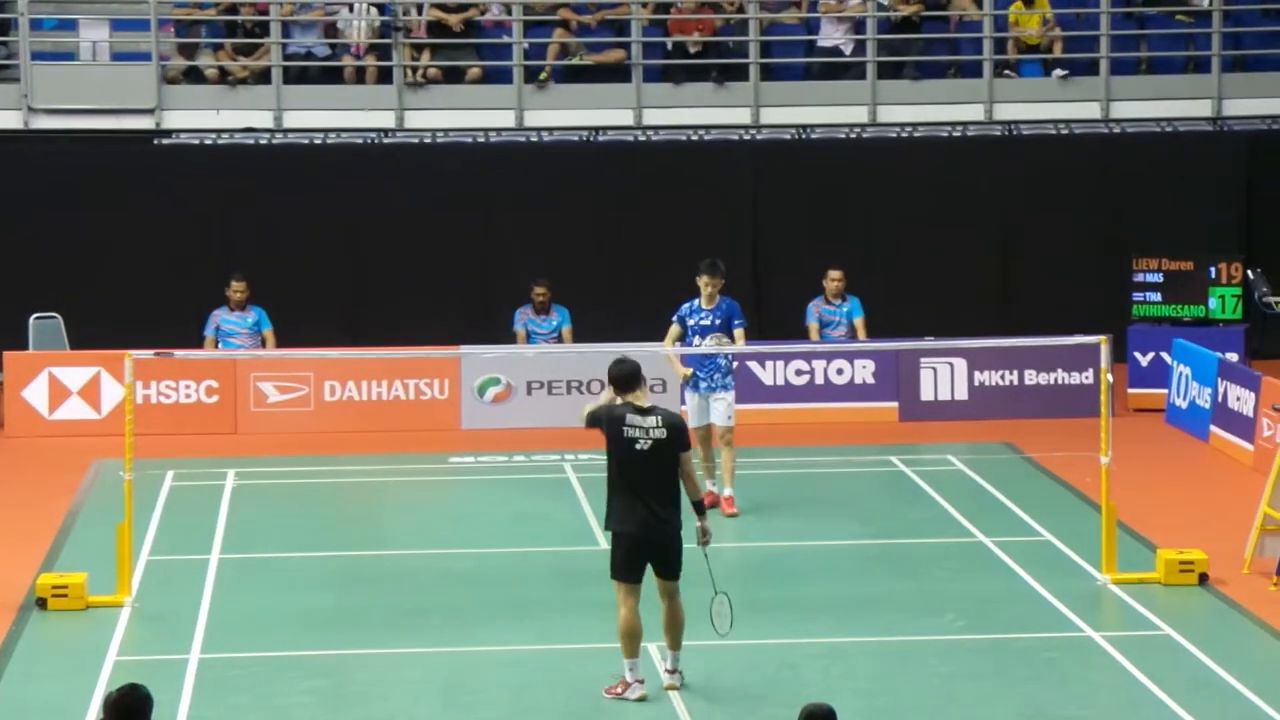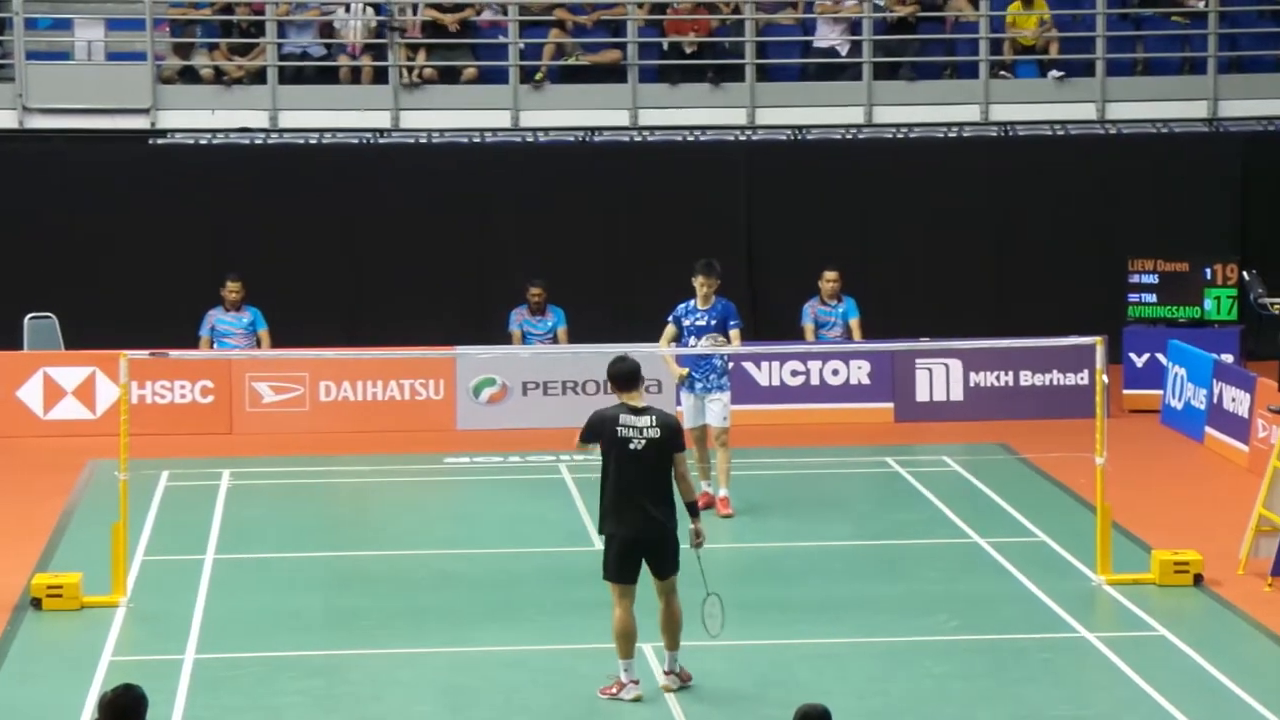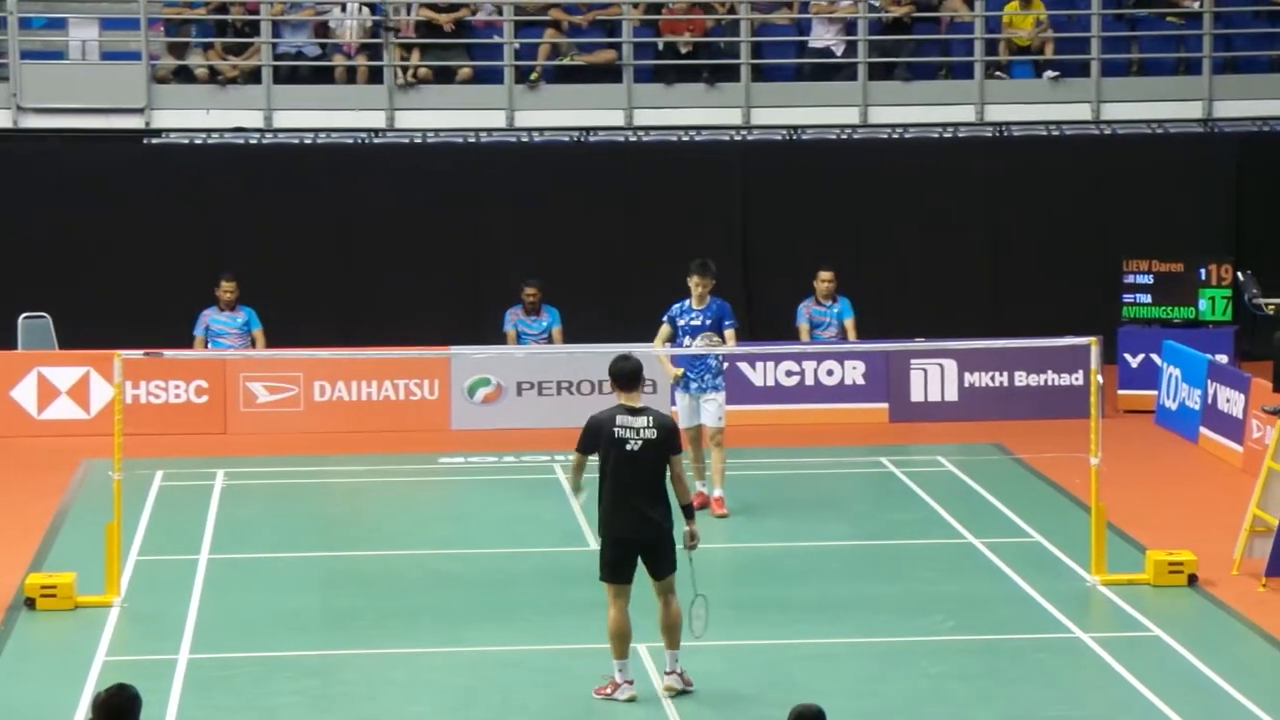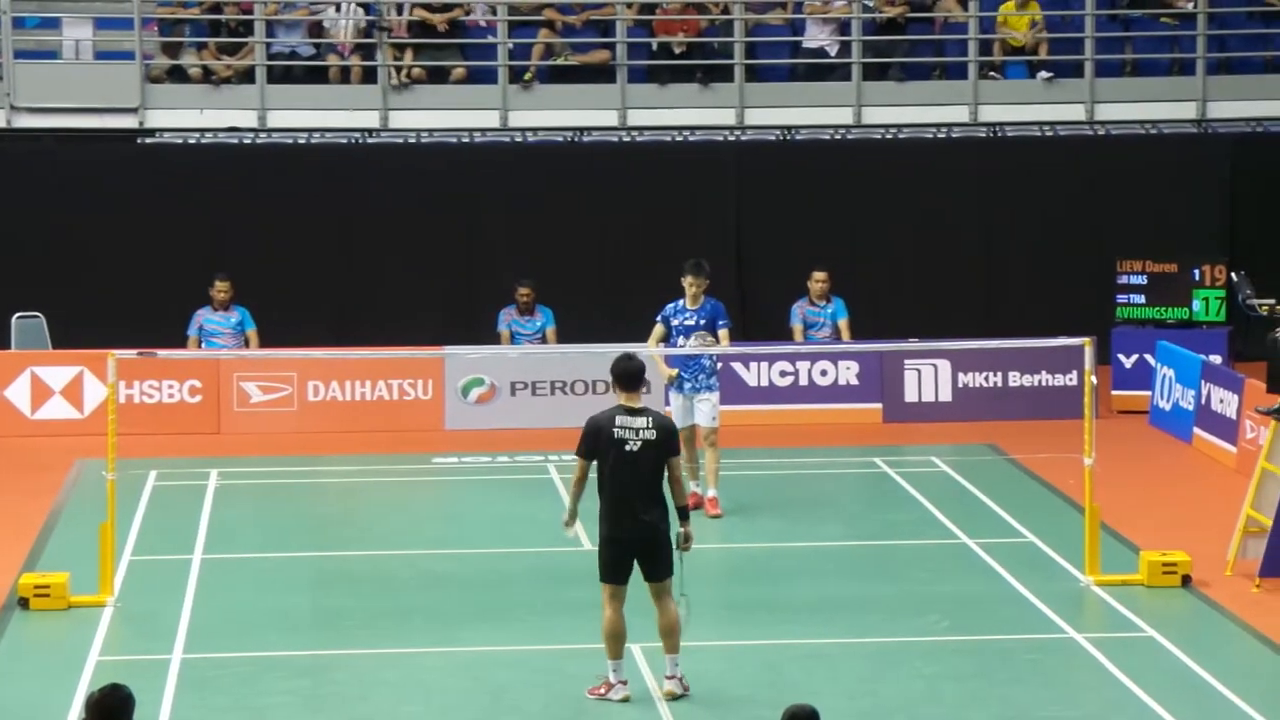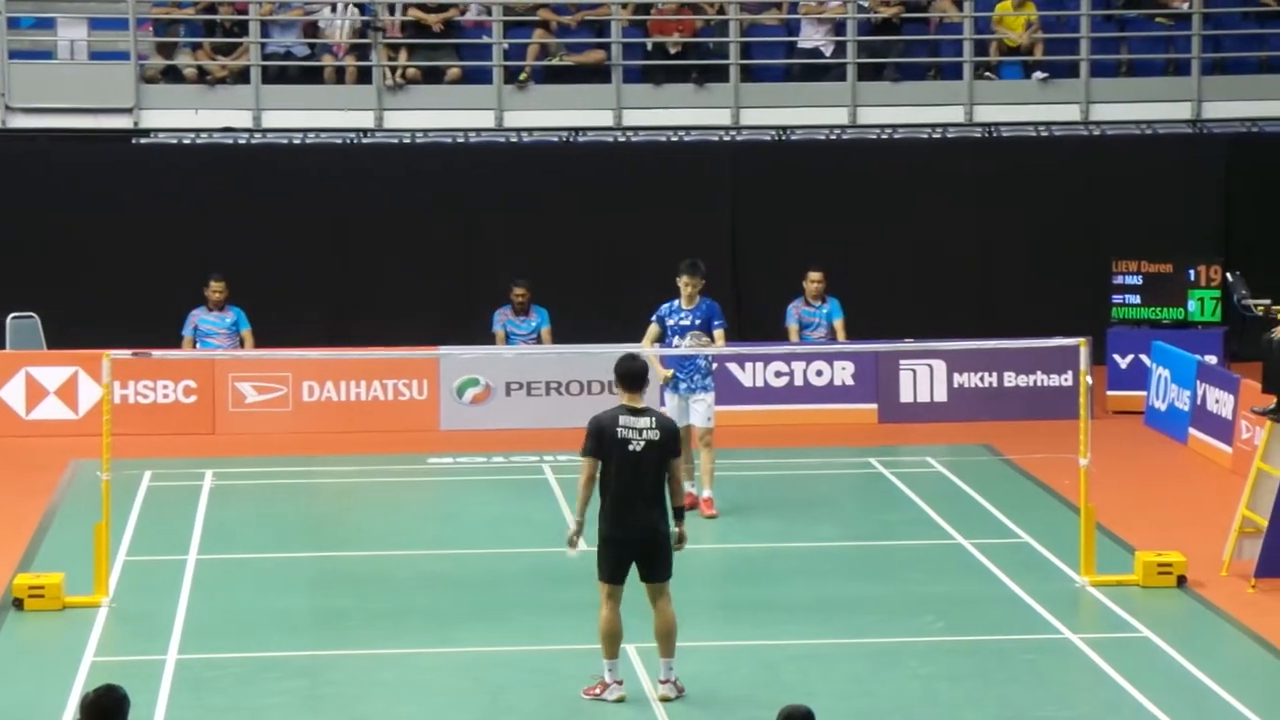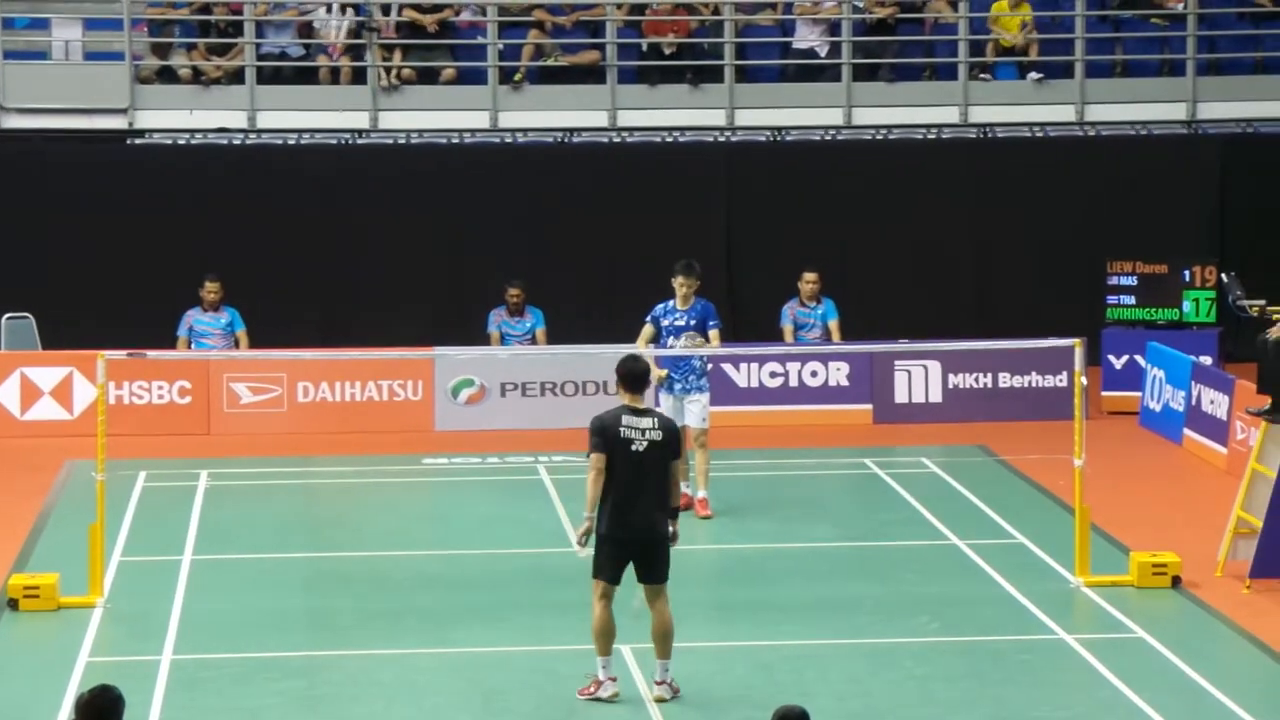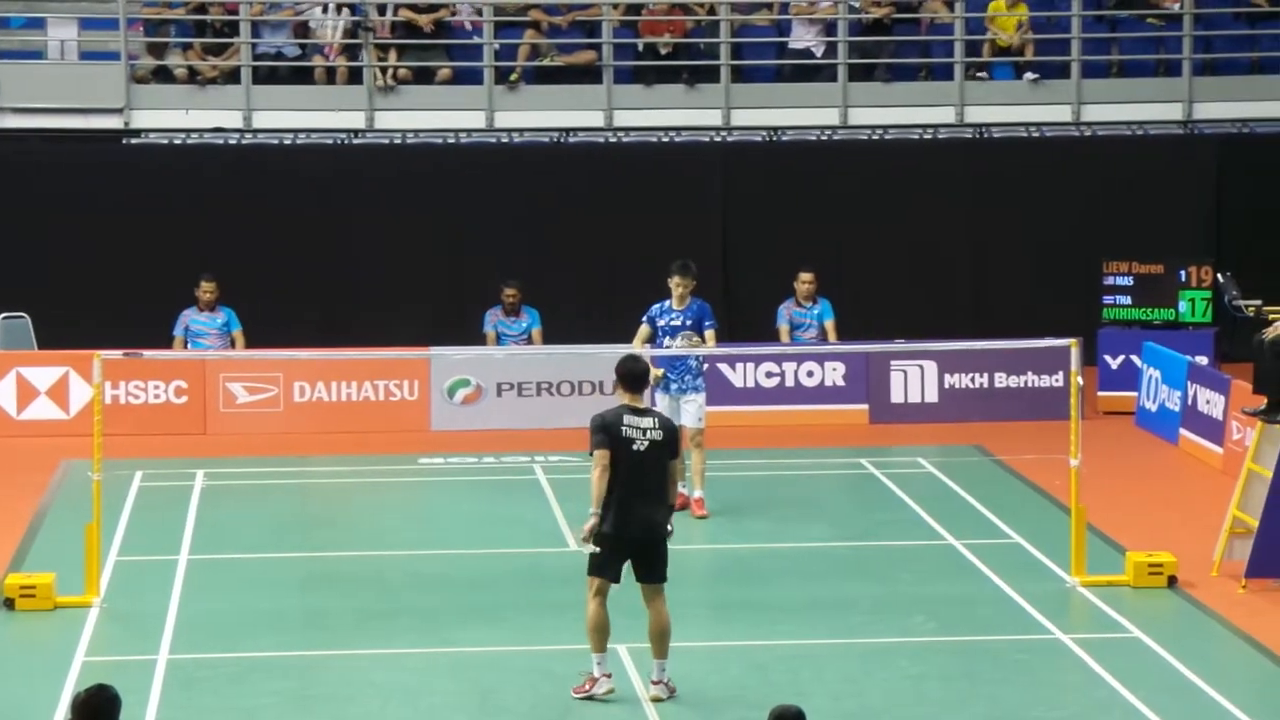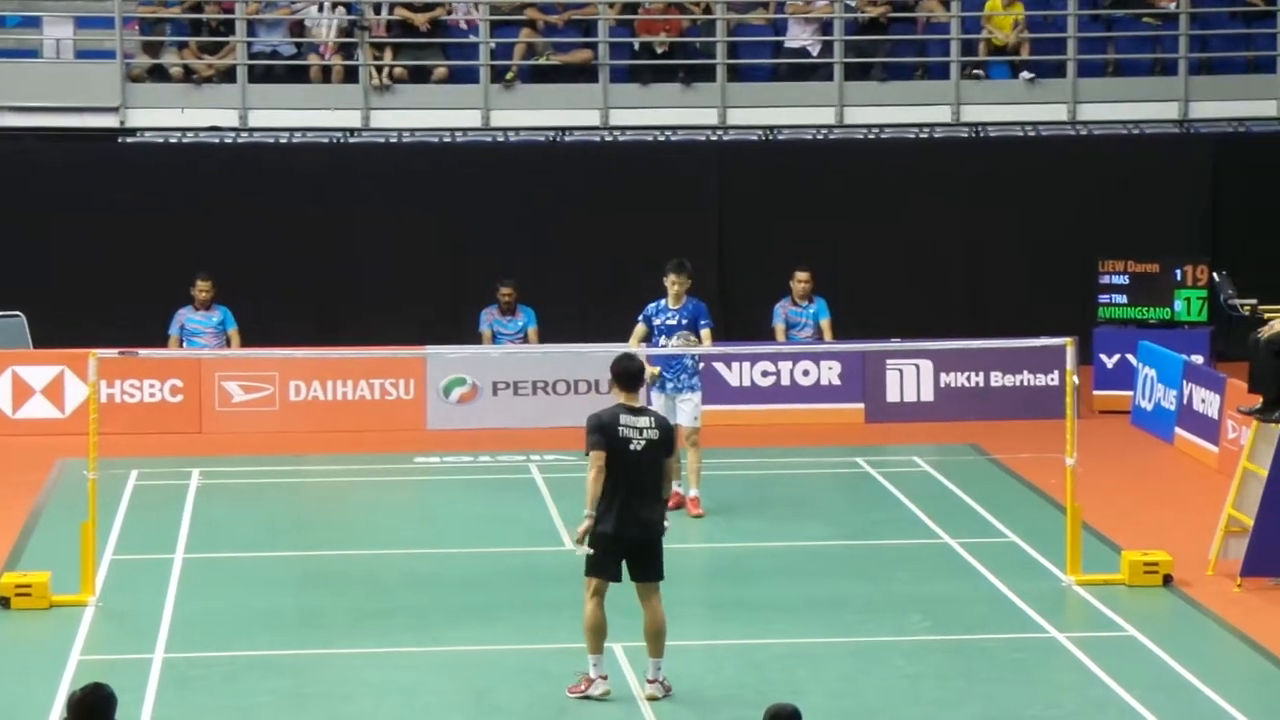
dt=0.1s
person 1, frame 1
left shoulder: (612, 417)
right shoulder: (673, 421)
left elbow: (588, 416)
right elbow: (688, 474)
left wrist: (607, 400)
right wrist: (701, 516)
left hip: (628, 527)
right hip: (667, 525)
left knee: (627, 600)
right knee: (671, 595)
left ankle: (633, 680)
right ankle: (672, 670)
person 1, frame 2
left shoulder: (602, 419)
right shoulder: (668, 422)
left elbow: (580, 443)
right elbow: (681, 475)
right wrist: (695, 518)
left hip: (621, 528)
right hip: (661, 526)
left knee: (623, 602)
right knee: (668, 595)
left ankle: (628, 681)
right ankle: (671, 670)
person 1, frame 3
left shoulder: (599, 423)
right shoulder: (665, 423)
left elbow: (577, 464)
right elbow: (678, 477)
left wrist: (576, 487)
right wrist: (690, 520)
left hip: (617, 529)
right hip: (658, 526)
left knee: (618, 602)
right knee: (668, 595)
left ankle: (622, 681)
right ankle: (673, 672)
person 1, frame 4
left shoulder: (598, 423)
right shoulder: (664, 424)
left elbow: (580, 475)
right elbow: (676, 479)
left wrist: (571, 511)
right wrist: (685, 521)
left hip: (615, 529)
right hip: (656, 528)
left knee: (613, 602)
right knee: (664, 599)
left ankle: (616, 682)
right ankle: (673, 676)
person 1, frame 5
left shoulder: (601, 423)
right shoulder: (666, 425)
left elbow: (589, 476)
right elbow: (675, 479)
left wrist: (578, 520)
right wrist: (679, 521)
left hip: (615, 528)
right hip: (655, 529)
left knee: (610, 602)
right knee: (661, 601)
left ankle: (611, 682)
right ankle: (667, 680)
person 1, frame 6
left shoulder: (604, 422)
right shoulder: (668, 426)
left elbow: (596, 471)
right elbow: (675, 480)
left wrist: (588, 517)
right wrist: (673, 519)
left hip: (614, 527)
right hip: (654, 529)
left knee: (602, 599)
right knee: (658, 601)
left ankle: (605, 678)
right ankle: (663, 681)
person 1, frame 7
left shoulder: (605, 420)
right shoulder: (667, 426)
left elbow: (602, 467)
right elbow: (672, 479)
left wrist: (594, 514)
right wrist: (667, 515)
left hip: (614, 526)
right hip: (653, 528)
left knee: (597, 595)
right knee: (656, 600)
left ankle: (600, 675)
right ankle: (659, 680)
person 1, frame 8
left shoulder: (601, 420)
right shoulder: (662, 424)
left elbow: (597, 469)
right elbow: (668, 476)
left wrist: (588, 517)
right wrist: (662, 510)
left hip: (610, 525)
right hip: (649, 526)
left knee: (594, 595)
right knee: (651, 600)
left ankle: (596, 677)
right ankle: (654, 679)
person 2, frame 1
left shoulder: (731, 307)
right shoulder: (686, 310)
left elbow: (741, 342)
right elbow: (669, 342)
left wrist: (731, 346)
right wrist: (679, 367)
left hip: (721, 382)
right hip: (694, 382)
left knee: (725, 437)
right knee: (701, 438)
left ankle: (728, 494)
right ankle: (710, 490)
person 2, frame 2
left shoulder: (726, 308)
right shoulder: (682, 310)
left elbow: (737, 343)
right elbow: (664, 342)
left wrist: (726, 346)
right wrist: (674, 367)
left hip: (717, 383)
right hip: (689, 383)
left knee: (720, 438)
right knee: (697, 439)
left ankle: (723, 495)
right ankle: (705, 491)
person 2, frame 3
left shoulder: (722, 308)
right shoulder: (677, 310)
left elbow: (732, 343)
right elbow: (659, 342)
left wrist: (721, 345)
right wrist: (669, 367)
left hip: (712, 383)
right hip: (684, 383)
left knee: (715, 438)
right knee: (692, 439)
left ankle: (717, 495)
right ankle: (700, 491)
person 2, frame 4
left shoulder: (715, 308)
right shoulder: (671, 310)
left elbow: (725, 343)
right elbow: (652, 342)
left wrist: (715, 345)
right wrist: (663, 368)
left hip: (706, 383)
right hip: (678, 383)
left knee: (709, 438)
right knee: (686, 439)
left ankle: (712, 496)
right ankle: (694, 491)
person 2, frame 5
left shoulder: (711, 308)
right shoulder: (666, 310)
left elbow: (721, 343)
right elbow: (647, 342)
left wrist: (710, 345)
right wrist: (658, 368)
left hip: (701, 384)
right hip: (674, 384)
left knee: (704, 439)
right knee: (681, 439)
left ankle: (707, 496)
right ankle: (689, 492)
person 2, frame 6
left shoulder: (706, 309)
right shoulder: (661, 310)
left elbow: (716, 344)
right elbow: (641, 342)
left wrist: (705, 346)
right wrist: (653, 368)
left hip: (696, 384)
right hip: (668, 384)
left knee: (700, 439)
left ankle: (702, 497)
right ankle: (685, 492)
person 2, frame 7
left shoulder: (702, 309)
right shoulder: (657, 310)
left elbow: (712, 344)
right elbow: (638, 342)
left wrist: (701, 345)
right wrist: (649, 368)
left hip: (692, 384)
right hip: (665, 384)
left knee: (696, 439)
left ankle: (698, 496)
right ankle: (681, 492)
person 2, frame 8
left shoulder: (697, 308)
right shoulder: (652, 309)
left elbow: (707, 343)
right elbow: (634, 341)
left wrist: (698, 347)
right wrist: (644, 366)
left hip: (688, 383)
right hip: (661, 383)
left knee: (691, 438)
left ankle: (693, 495)
right ankle: (677, 491)
